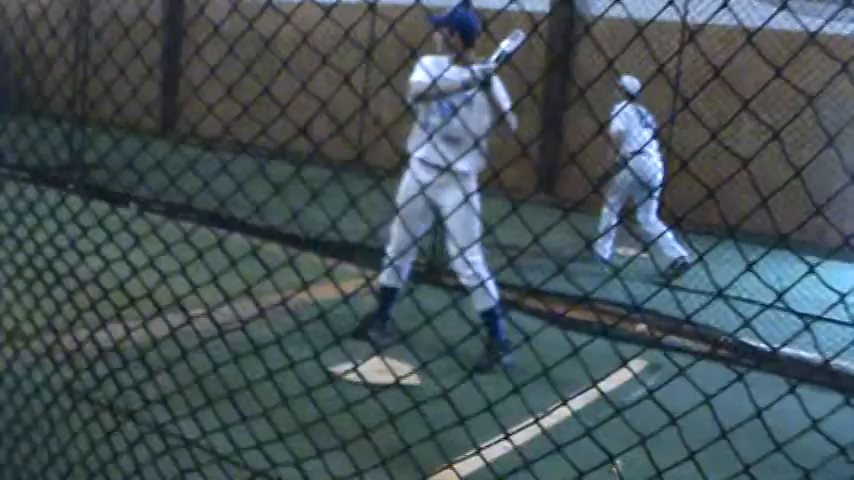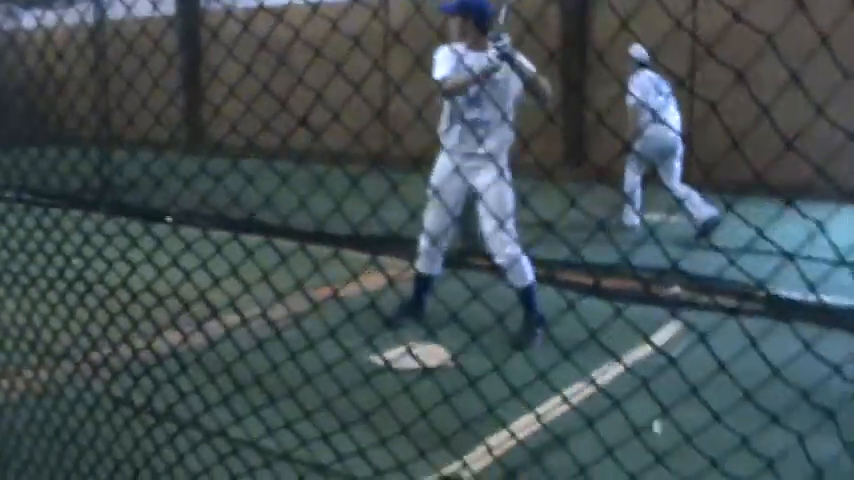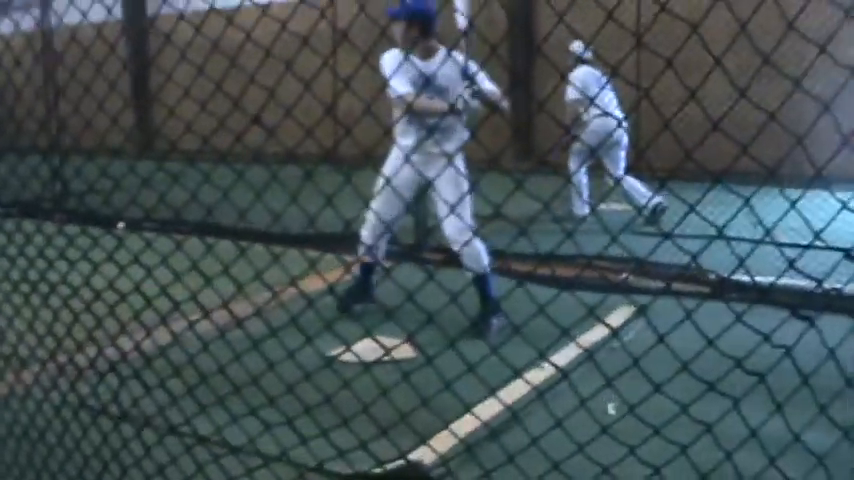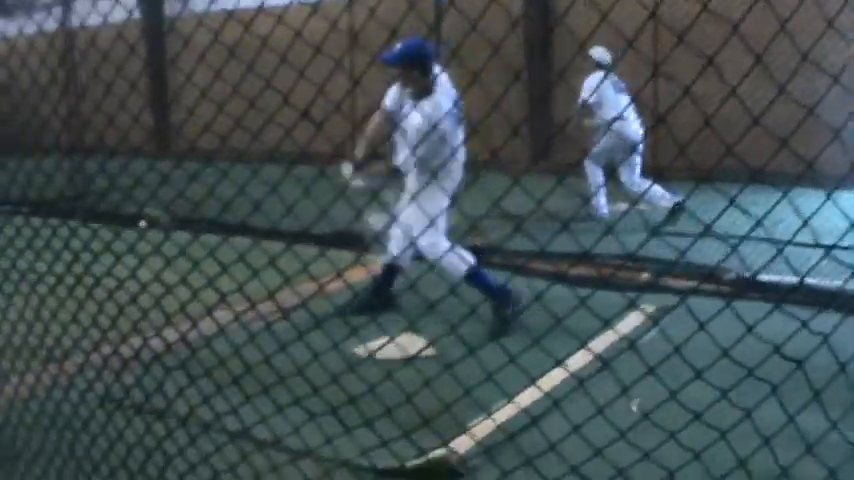
dt=0.3s
person 1, frame 1
left shoulder: (487, 78)
right shoulder: (429, 64)
left elbow: (509, 127)
right elbow: (417, 93)
left wrist: (488, 92)
right wrist: (462, 84)
left hip: (460, 180)
right hip: (419, 171)
left knee: (469, 260)
right knee: (399, 245)
left ankle: (499, 340)
right ankle: (381, 315)
person 1, frame 2
left shoulder: (508, 58)
right shoulder: (447, 54)
left elbow: (546, 94)
right elbow: (446, 88)
left wrist: (514, 63)
right wrist: (485, 72)
left hip: (491, 163)
right hip: (451, 159)
left knee: (502, 242)
right knee: (432, 233)
left ankle: (534, 316)
right ankle: (417, 300)
person 1, frame 3
left shoulder: (459, 64)
right shoulder: (392, 59)
left elbow: (503, 104)
right elbow: (407, 104)
left wrist: (480, 89)
right wrist: (452, 107)
left hip: (446, 158)
right hip: (406, 153)
left knee: (460, 232)
right knee: (376, 220)
left ankle: (490, 305)
right ankle: (363, 284)
person 1, frame 4
left shoulder: (431, 114)
left elbow: (415, 162)
right elbow: (383, 115)
right wrist: (362, 151)
left hip: (437, 174)
right hip: (420, 167)
left knee: (429, 241)
right knee: (405, 228)
left ankle: (502, 297)
right ankle: (381, 291)
person 2, frame 1
left shoulder: (621, 108)
right shoulder: (645, 113)
left elbow: (617, 136)
right elbow: (648, 141)
left hip: (636, 163)
right hip: (655, 167)
left knee: (611, 205)
right knee: (648, 218)
left ankle: (602, 252)
right ankle: (679, 256)
person 2, frame 2
left shoulder: (638, 78)
right shoulder: (659, 80)
left elbow: (634, 110)
right elbow: (669, 111)
left wrist: (631, 137)
left hip: (655, 132)
right hip: (675, 133)
left knee: (633, 169)
right knee: (673, 183)
left ankle: (631, 219)
right ankle: (707, 216)
person 2, frame 3
left shoulder: (577, 74)
right shoulder: (599, 74)
left elbow: (572, 105)
left wrist: (570, 129)
left hip: (600, 124)
right hip: (619, 126)
left knee: (576, 162)
right knee: (617, 175)
left ankle: (581, 209)
right ankle: (653, 203)
person 2, frame 4
left shoulder: (593, 79)
right shoulder: (616, 80)
left elbow: (584, 107)
right wrist: (594, 121)
left hip: (617, 129)
right hip: (635, 130)
left knee: (592, 164)
right knee: (632, 180)
left ankle: (600, 209)
right ankle: (673, 203)
